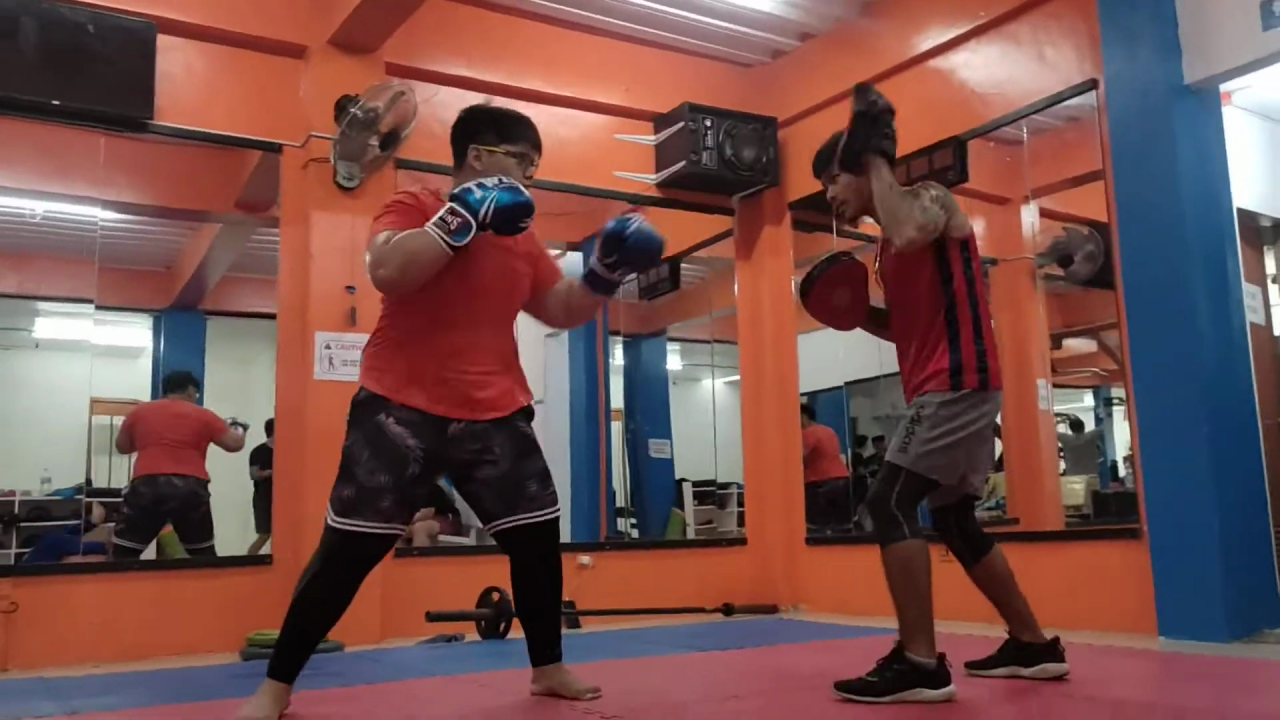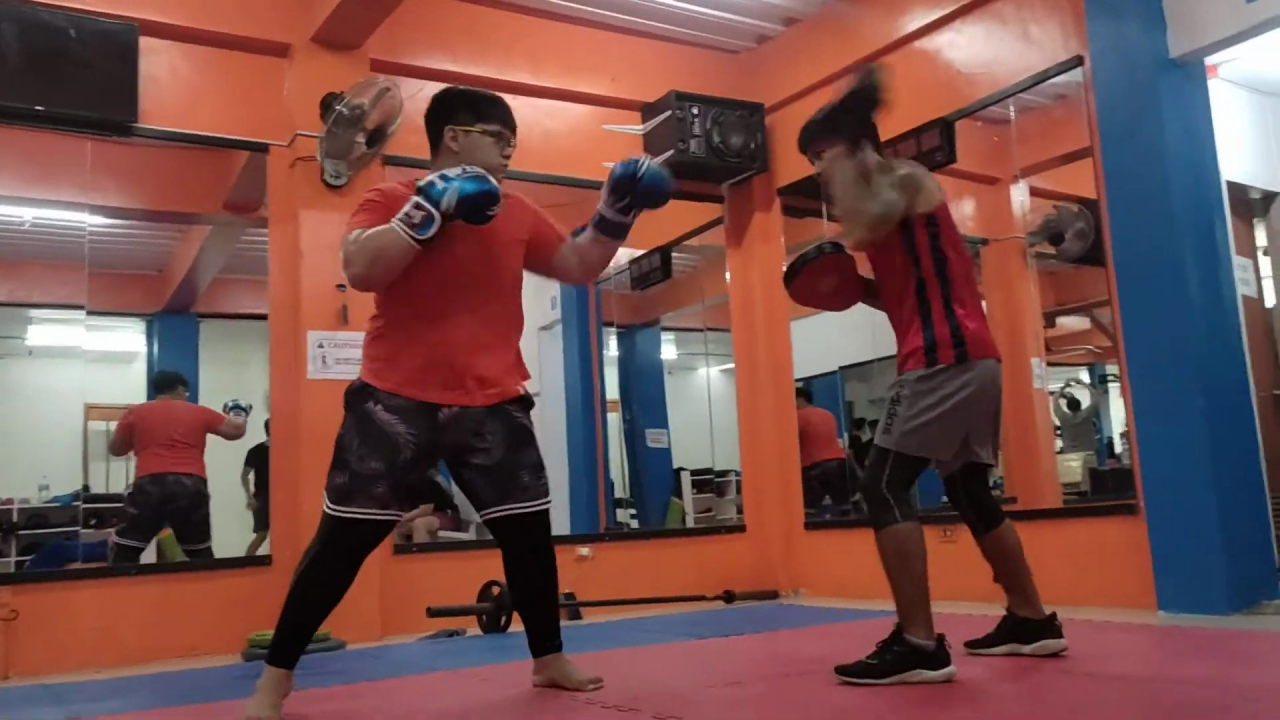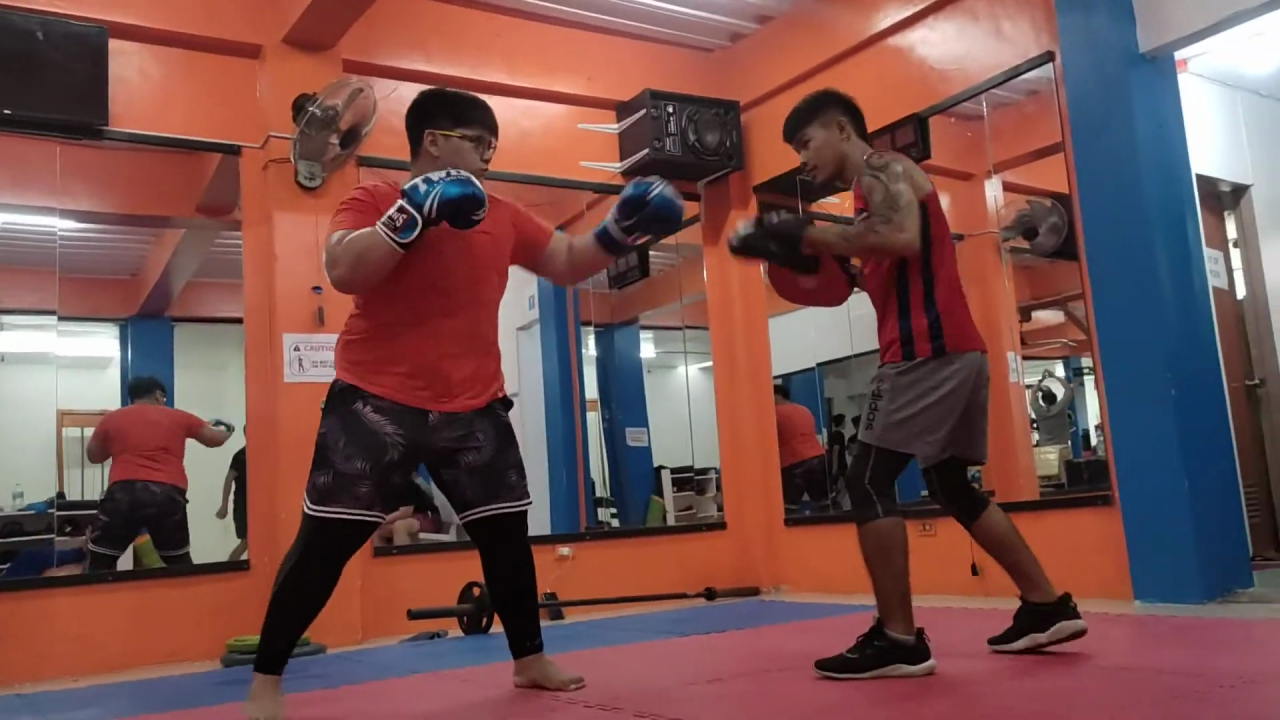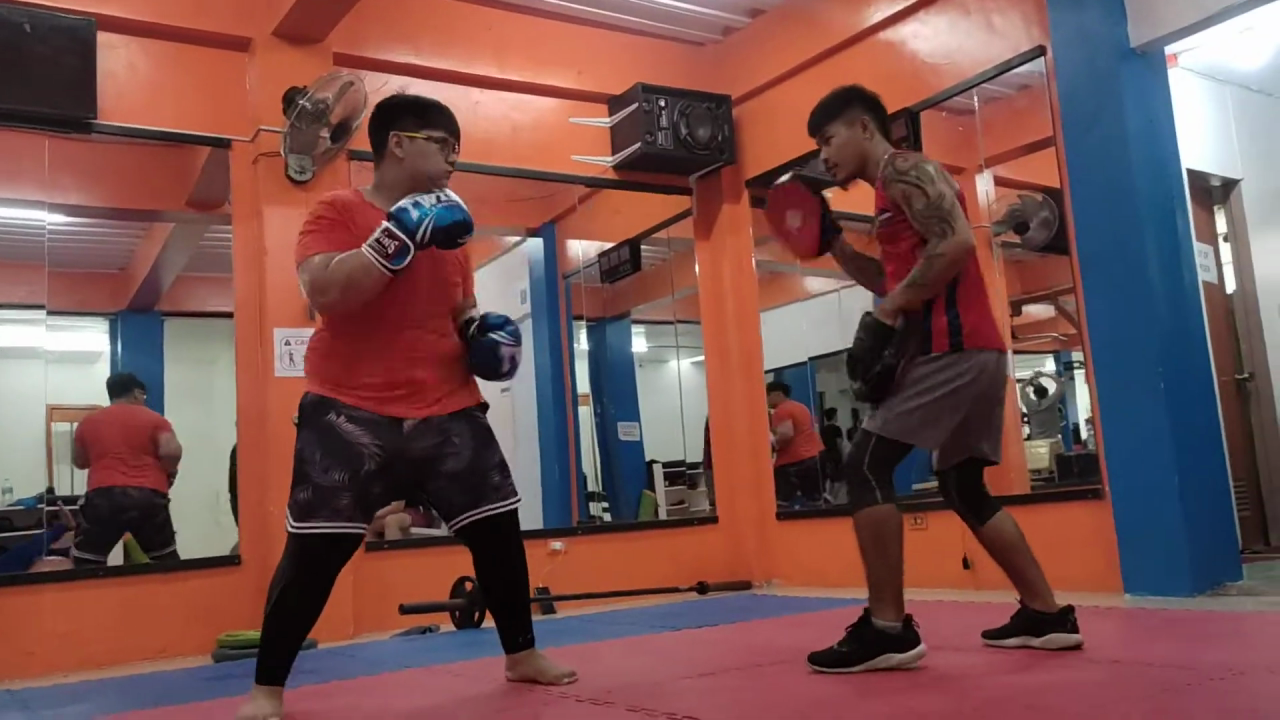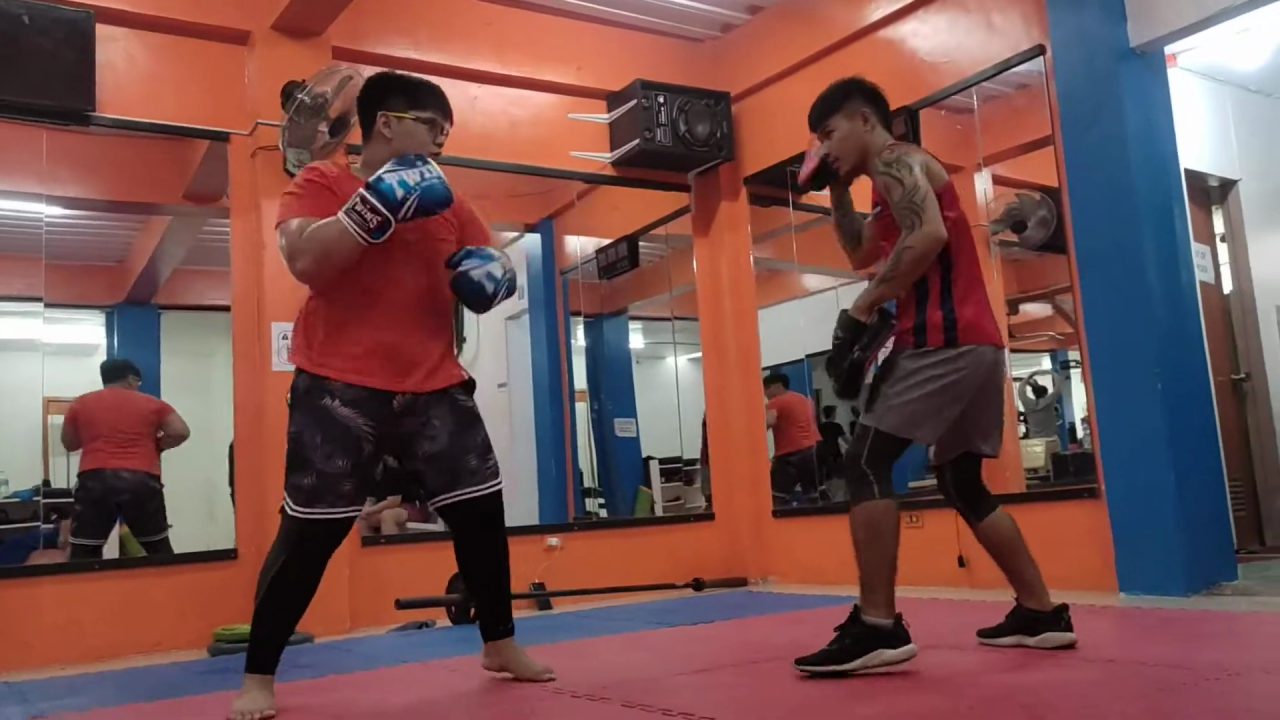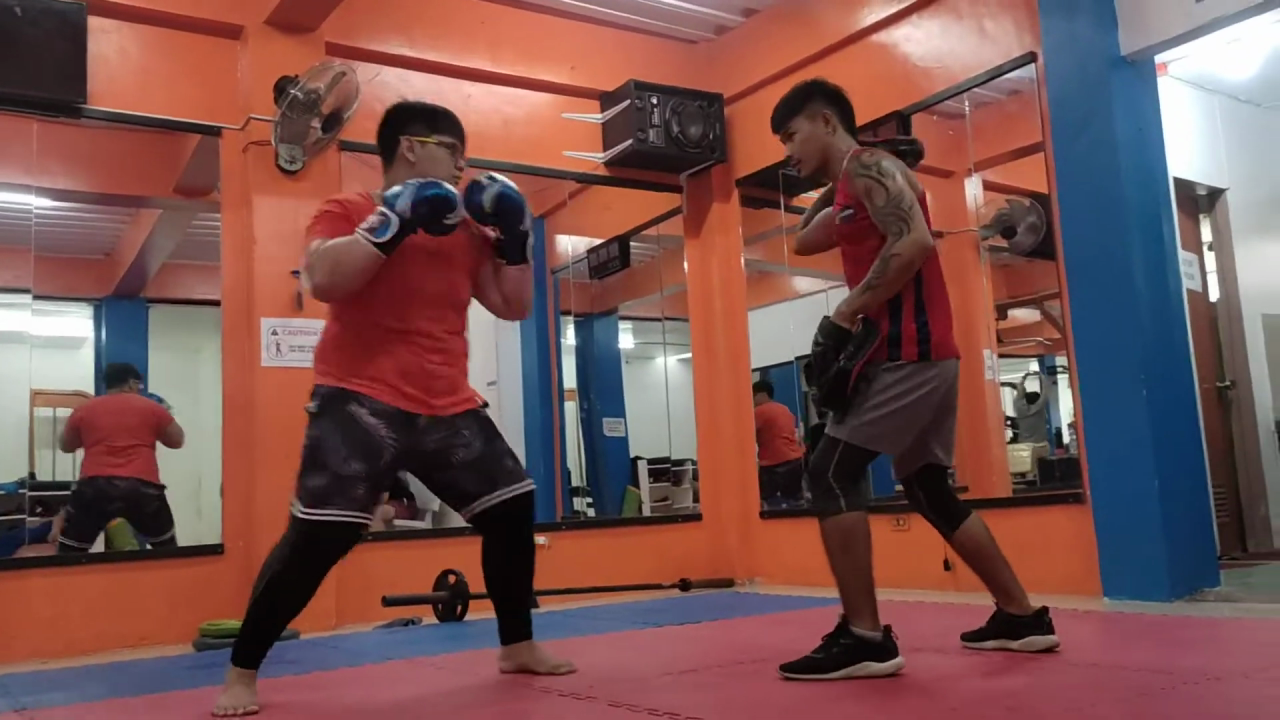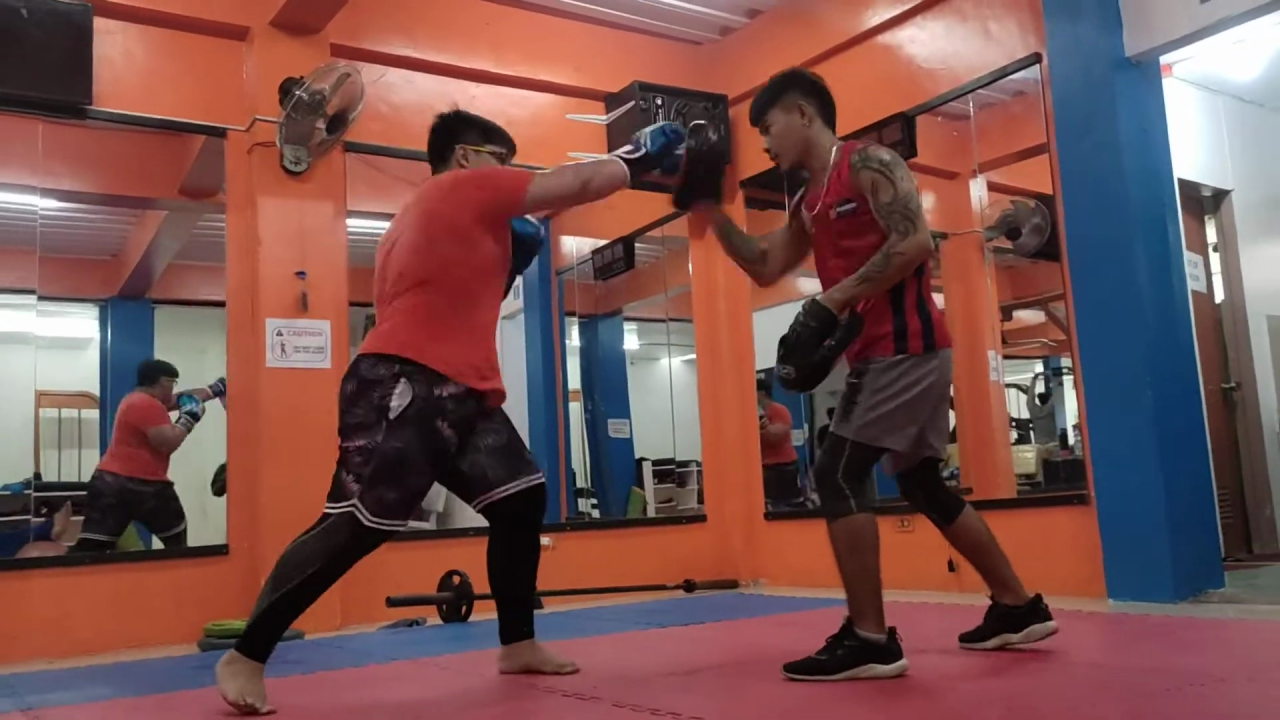
dt=0.2s
person 1, frame 1
left shoulder: (523, 238)
right shoulder: (414, 206)
left elbow: (561, 312)
right elbow: (388, 272)
left wrist: (609, 262)
right wrist: (463, 216)
left hip: (496, 416)
right hip: (403, 410)
left knee: (538, 537)
right knee: (351, 547)
left ankle: (549, 669)
person 1, frame 2
left shoulder: (515, 213)
right shoulder: (404, 197)
left elbow: (579, 266)
right elbow: (362, 270)
left wrist: (623, 205)
right wrist: (434, 204)
left hip: (491, 405)
right hip: (396, 398)
left knee: (526, 532)
right knee: (347, 538)
left ankle: (550, 660)
person 1, frame 3
left shoulder: (499, 213)
right shoulder: (370, 200)
left elbow: (571, 261)
right elbow: (345, 272)
left wrist: (627, 224)
right wrist: (414, 209)
left hip: (470, 406)
right hip: (375, 400)
left knee: (505, 531)
right knee: (329, 535)
left ankle: (530, 660)
person 1, frame 4
left shoulder: (450, 218)
right shoulder: (338, 212)
right elbow: (326, 292)
left wrist: (482, 335)
right wrist: (400, 234)
left hip: (447, 411)
right hip: (349, 411)
left knee: (498, 528)
right knee: (318, 547)
left ankle: (523, 657)
person 1, frame 5
left shoulder: (445, 199)
right shoulder: (322, 182)
left elbow: (481, 260)
right elbow: (303, 259)
left wrist: (489, 272)
right wrist: (380, 202)
left hip: (433, 387)
right hip: (340, 388)
left knee: (480, 510)
right knee: (311, 529)
left ankle: (500, 646)
person 1, frame 6
left shoulder: (462, 231)
right shoulder: (347, 210)
left elbow: (514, 304)
right elbow: (325, 281)
left wrist: (512, 235)
right wrist: (390, 219)
left hip: (446, 406)
right hip: (360, 401)
left knee: (511, 509)
right knee: (319, 532)
left ankle: (517, 645)
right ankle: (242, 670)
person 1, frame 7
left shoulder: (458, 216)
right shoulder: (469, 184)
right elbow: (572, 183)
left wrist: (509, 264)
right wrist: (643, 153)
left hip: (458, 391)
right hip: (409, 382)
left knee: (520, 502)
right knee: (358, 524)
left ankle: (518, 644)
right ankle: (246, 656)
person 2, frame 1
left shoulder: (929, 197)
right shoulder: (889, 241)
left elbow: (911, 236)
left wrist: (874, 163)
right wrist: (858, 312)
left hip: (959, 383)
right hip: (949, 387)
left knee: (891, 502)
right knee: (953, 520)
left ankle: (921, 665)
right ankle: (1032, 646)
person 2, frame 2
left shoulder: (904, 179)
right shoulder: (889, 196)
left elbow: (856, 224)
left wrist: (844, 160)
right wrist: (852, 288)
left hip: (946, 359)
right hip: (972, 358)
left knee: (883, 482)
right knee: (969, 491)
left ankle: (918, 644)
right ankle: (1033, 620)
person 2, frame 3
left shoulder: (882, 169)
right shoulder: (883, 182)
left elbow: (901, 239)
left wrist: (802, 231)
right wrist: (848, 278)
left hip: (927, 351)
right hip: (959, 349)
left knee: (869, 481)
right knee: (953, 486)
left ankle: (900, 639)
right ankle: (1048, 606)
person 2, frame 4
left shoulder: (908, 170)
right shoulder: (894, 191)
left elbow: (956, 244)
right elbow: (890, 276)
left wrist: (887, 313)
right wrist: (831, 242)
left hip: (945, 348)
right hip: (980, 350)
left knee: (867, 466)
right knee: (962, 486)
left ankle: (887, 626)
right ankle: (1047, 614)
person 2, frame 5
left shoulder: (897, 161)
right shoulder: (893, 176)
left elbow: (927, 235)
right elbow: (864, 255)
left wrist: (862, 306)
right wrist: (839, 186)
left hip: (940, 341)
right hip: (976, 343)
left knee: (865, 462)
right knee: (962, 481)
left ankle: (877, 625)
right ankle: (1041, 611)
person 2, frame 6
left shoulder: (872, 168)
right shoulder: (846, 192)
left elbow: (915, 242)
right elbow: (806, 239)
left wrist: (846, 313)
right wrist: (827, 184)
left hip: (904, 353)
right hip: (923, 357)
left knee: (830, 473)
right knee: (929, 490)
left ankle: (865, 637)
right ankle: (1022, 616)
person 2, frame 7
left shoulder: (867, 162)
right shoulder: (811, 198)
left elbow: (917, 242)
right elbow: (764, 269)
left wrist: (835, 300)
right wrist: (710, 213)
left hip: (903, 346)
right hip: (902, 350)
left knee: (837, 472)
right knee: (926, 484)
left ankle: (869, 638)
right ankle: (1018, 606)
person 3, frame 1
left shoulder: (139, 412)
right shoulder: (203, 416)
left elbow: (122, 447)
right elbow: (235, 444)
right wrist: (239, 428)
left hip: (147, 486)
right hip: (191, 489)
left knee: (124, 554)
right knee: (204, 554)
person 3, frame 2
left shoulder: (136, 413)
right shoulder: (199, 413)
left elbow: (116, 449)
right elbow: (235, 430)
right wrist: (240, 411)
left hip: (150, 487)
right hip: (191, 488)
left knee: (123, 554)
right knee: (201, 555)
person 3, frame 3
left shoulder: (112, 419)
right shoulder: (178, 418)
left elbow: (94, 456)
right elbow: (215, 438)
right wrist: (225, 429)
left hip: (123, 493)
right hip: (168, 495)
left knee: (99, 563)
right knee: (180, 561)
person 3, frame 4
left shoulder: (89, 421)
right shoulder: (152, 418)
left elbow: (80, 462)
right elbow: (172, 452)
right wrist: (169, 473)
left hip: (102, 497)
right hip: (148, 497)
left knee: (85, 566)
right knee: (168, 560)
person 3, frame 5
left shoulder: (81, 404)
right shoulder: (150, 403)
left elbow: (69, 444)
right elbow: (180, 432)
right wrist: (157, 445)
left hip: (95, 481)
right hip: (142, 482)
left knee: (83, 554)
right knee: (159, 548)
person 3, frame 6
left shoulder: (84, 409)
right shoulder: (151, 407)
left elbow: (66, 445)
right elbow: (177, 441)
right wrist: (164, 416)
left hip: (94, 486)
right hip: (140, 487)
left knee: (68, 552)
right knee: (166, 546)
person 3, frame 7
left shoulder: (134, 399)
right shoulder: (149, 406)
left elbow: (175, 400)
right elbow: (166, 443)
left wrist: (213, 389)
right wrist: (187, 418)
left hip: (107, 481)
right hip: (142, 485)
left knee: (88, 547)
right knee: (176, 541)
